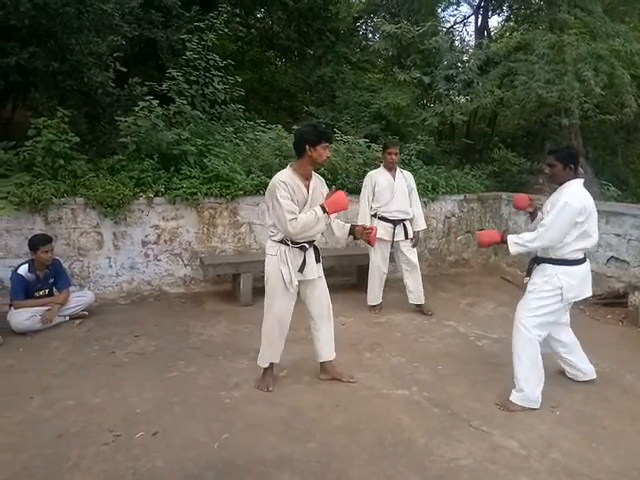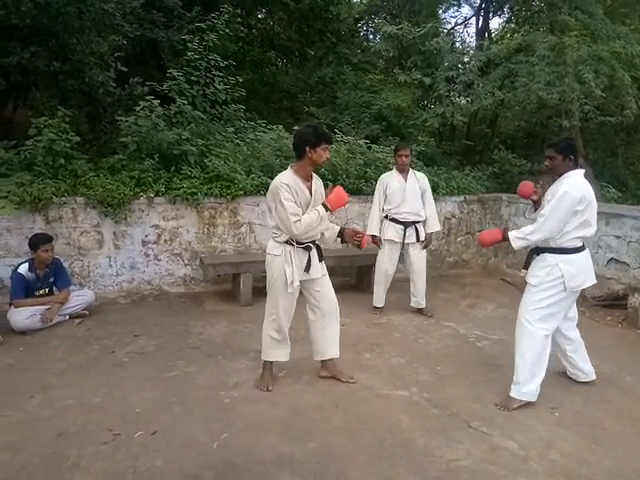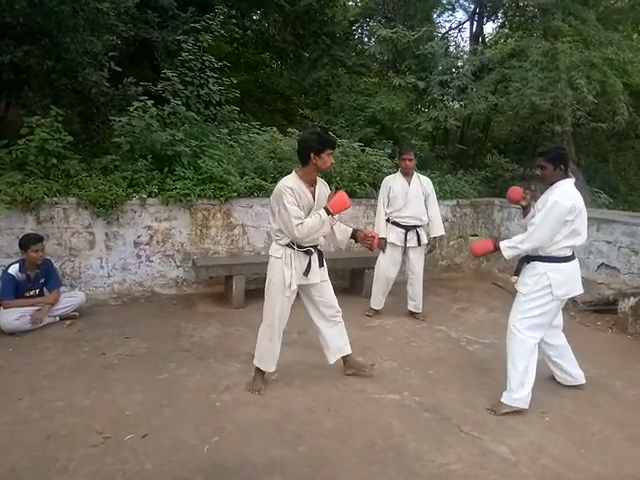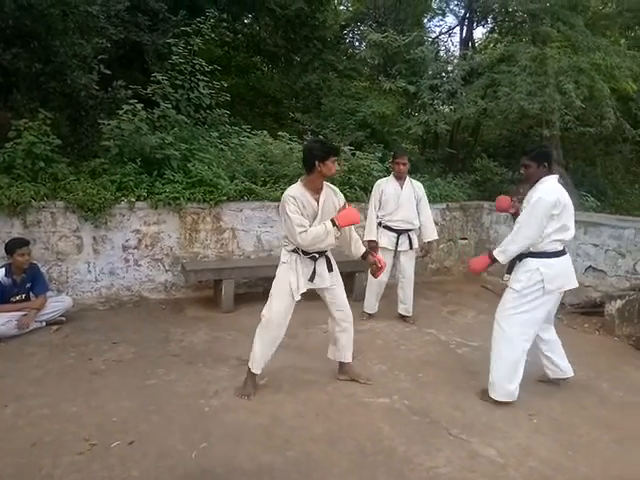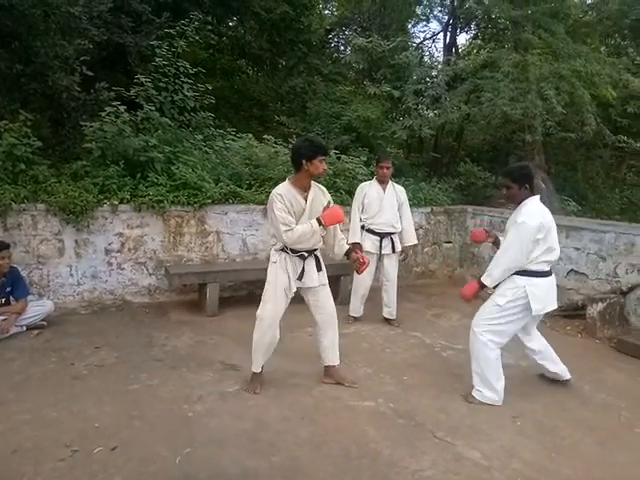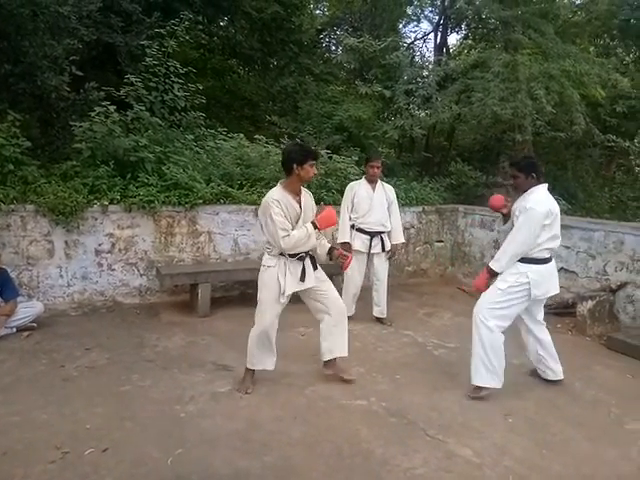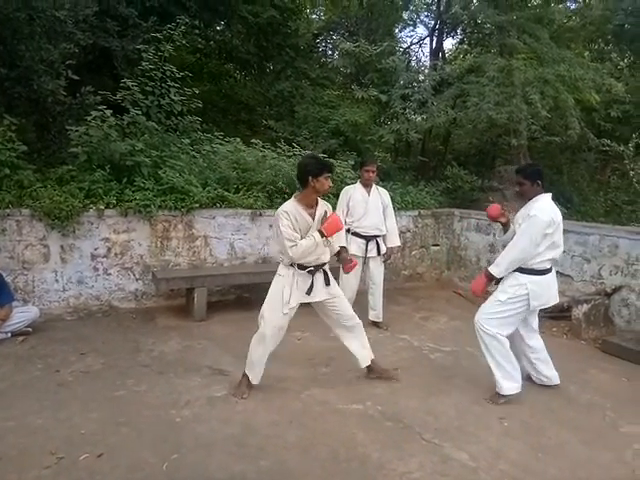
dt=0.2s
person 1, frame 1
left shoulder: (319, 182)
right shoulder: (281, 182)
left elbow: (327, 223)
right elbow: (292, 226)
left wrist: (353, 230)
right wrist: (324, 208)
left hip: (309, 254)
right hip: (283, 255)
left knee: (321, 310)
right knee: (278, 314)
left ankle: (327, 366)
right ankle: (268, 368)
person 1, frame 2
left shoulder: (317, 182)
right shoulder: (283, 184)
right elbow: (297, 227)
left wrist: (342, 234)
right wrist: (326, 207)
left hip: (311, 253)
right hip: (285, 255)
left knee: (327, 306)
right knee: (279, 313)
left ankle: (327, 365)
right ankle: (268, 368)
person 1, frame 3
left shoulder: (322, 186)
right shoulder: (286, 188)
left elbow: (329, 224)
right elbow: (299, 231)
left wrist: (355, 235)
right wrist: (327, 210)
left hip: (313, 257)
right hip: (286, 258)
left knee: (329, 309)
right knee: (275, 317)
left ankle: (348, 361)
right ankle: (261, 372)
person 1, frame 4
left shoulder: (334, 193)
right shoulder: (292, 197)
left elbow: (347, 230)
right elbow: (303, 238)
left wrist: (366, 253)
right wrist: (334, 223)
left hip: (324, 262)
right hip: (295, 263)
left knee: (342, 313)
right knee: (274, 318)
left ankle: (345, 366)
right ankle: (252, 374)
person 1, frame 5
left shoulder: (321, 193)
right shoulder: (280, 195)
left elbow: (331, 230)
right elbow: (288, 236)
left wrist: (349, 253)
right wrist: (319, 221)
left hip: (312, 262)
right hip: (284, 262)
left knee: (326, 315)
right knee: (268, 317)
left ankle: (331, 370)
right ankle: (257, 373)
person 1, frame 6
left shoulder: (307, 196)
right shoulder: (273, 200)
right elbow: (285, 242)
left wrist: (331, 250)
right wrist: (315, 224)
left hip: (307, 264)
right hip: (279, 267)
left knee: (335, 307)
right knee: (266, 322)
left ankle: (332, 362)
right ankle: (251, 371)
person 1, frame 7
left shoulder: (323, 208)
right shoulder: (285, 213)
right elbow: (294, 253)
left wrist: (339, 252)
right wrist: (321, 234)
left hip: (321, 276)
right hip: (291, 278)
left knee: (348, 319)
right knee: (269, 329)
left ankle: (372, 366)
right ankle: (248, 378)
person 2, frame 1
left shoulder: (571, 199)
right shoulder: (570, 193)
left elbow: (546, 238)
right elbow: (553, 230)
left wrist: (505, 239)
right wrist: (535, 214)
left hip: (559, 274)
right hip: (563, 270)
left knee: (528, 326)
right knee: (554, 324)
left ankle: (525, 396)
right ankle: (581, 370)
person 2, frame 2
left shoulder: (570, 188)
right shoulder: (571, 184)
left elbow: (545, 229)
left wrist: (507, 235)
right wrist: (538, 203)
left hip: (558, 264)
right hip: (566, 260)
left knee: (532, 320)
right knee: (561, 320)
left ankle: (524, 391)
right ankle: (581, 371)
person 2, frame 3
left shoulder: (560, 198)
right shoulder: (563, 193)
left elbow: (535, 237)
right elbow: (543, 228)
left wrist: (498, 246)
right wrist: (528, 209)
left hip: (548, 272)
right hip: (558, 269)
left knee: (522, 328)
right knee: (547, 326)
left ankle: (516, 398)
right ankle: (570, 376)
person 2, frame 4
left shoulder: (543, 194)
right shoulder: (554, 190)
left elbow: (525, 235)
left wrist: (492, 257)
right wrist: (518, 214)
left hip: (540, 268)
right hip: (552, 264)
left knee: (510, 322)
right knee: (539, 322)
left ankle: (501, 389)
right ankle: (557, 371)
person 2, frame 5
left shoulder: (528, 216)
right shoulder: (533, 210)
left elbow: (511, 258)
left wrist: (482, 282)
right wrist: (498, 241)
left hip: (525, 286)
right hip: (537, 282)
left knee: (483, 330)
right knee: (526, 331)
left ankle: (487, 392)
right ankle: (557, 371)
person 2, frame 6
left shoulder: (536, 203)
right shoulder: (536, 197)
left elbow: (519, 243)
right elbow: (521, 231)
left wrist: (490, 270)
right wrist: (508, 215)
left hip: (526, 272)
right hip: (533, 269)
left knee: (485, 313)
right knee: (532, 322)
left ankle: (488, 381)
right ankle: (550, 370)
person 2, frame 7
left shoulder: (540, 212)
right shoulder: (538, 207)
left elbow: (520, 250)
right elbow: (520, 240)
left wrist: (489, 274)
right wrist: (508, 225)
left hip: (526, 282)
right hip: (531, 279)
left knee: (487, 323)
right knee: (524, 330)
left ankle: (508, 385)
right ankle: (546, 376)
person 3, frame 1
left shoulder: (407, 176)
right shoulder: (373, 176)
left elbow: (415, 203)
right elbow: (365, 204)
left wrist: (417, 228)
left hip: (404, 227)
right hip: (382, 227)
left knee: (411, 264)
right knee: (378, 266)
left ankle: (419, 302)
right ankle: (375, 301)
person 3, frame 2
left shoulder: (421, 178)
right shoulder: (385, 179)
left elbow: (429, 205)
right elbow: (377, 206)
left wrist: (430, 231)
right wrist: (374, 232)
left hip: (415, 230)
right hip: (393, 229)
left knee: (418, 269)
right knee: (385, 268)
left ankle: (419, 304)
right ankle: (378, 303)
person 3, frame 3
left shoulder: (425, 182)
right shoulder: (389, 181)
left elbow: (432, 209)
right elbow: (381, 209)
left wrist: (434, 235)
right wrist: (381, 235)
left hip: (417, 234)
right hip: (394, 232)
left knee: (416, 273)
right knee: (385, 271)
left ankle: (415, 308)
right ankle: (375, 305)
person 3, frame 4
left shoulder: (417, 187)
right shoulder: (381, 185)
left elbow: (424, 213)
right elbow: (372, 212)
left wrist: (427, 239)
right wrist: (371, 238)
left hip: (408, 238)
right hip: (385, 236)
left knee: (407, 276)
right knee: (378, 275)
left ankle: (405, 311)
right ankle: (369, 309)
person 3, frame 5
left shoulder: (399, 191)
right shoulder: (364, 188)
left elbow: (406, 218)
right elbow: (356, 215)
left wrist: (407, 243)
right wrist: (355, 241)
left hip: (391, 241)
right hip: (369, 239)
left knee: (390, 279)
right knee: (363, 279)
left ankle: (389, 314)
right ankle: (355, 312)
person 3, frame 6
left shoulder: (388, 190)
right shoulder: (354, 187)
left elbow: (394, 217)
right elbow: (345, 214)
left wrist: (395, 242)
right wrist: (345, 240)
left hip: (381, 240)
right hip: (359, 238)
left knee: (380, 278)
right knee: (353, 278)
left ankle: (380, 313)
right ankle: (347, 311)
person 3, frame 7
left shoulder: (383, 193)
right shoulder: (349, 191)
left elbow: (390, 220)
right elbow: (341, 218)
left wrist: (391, 246)
right wrist: (341, 244)
left hip: (376, 243)
right hip: (354, 242)
left knee: (376, 282)
right knee: (349, 281)
left ankle: (376, 317)
